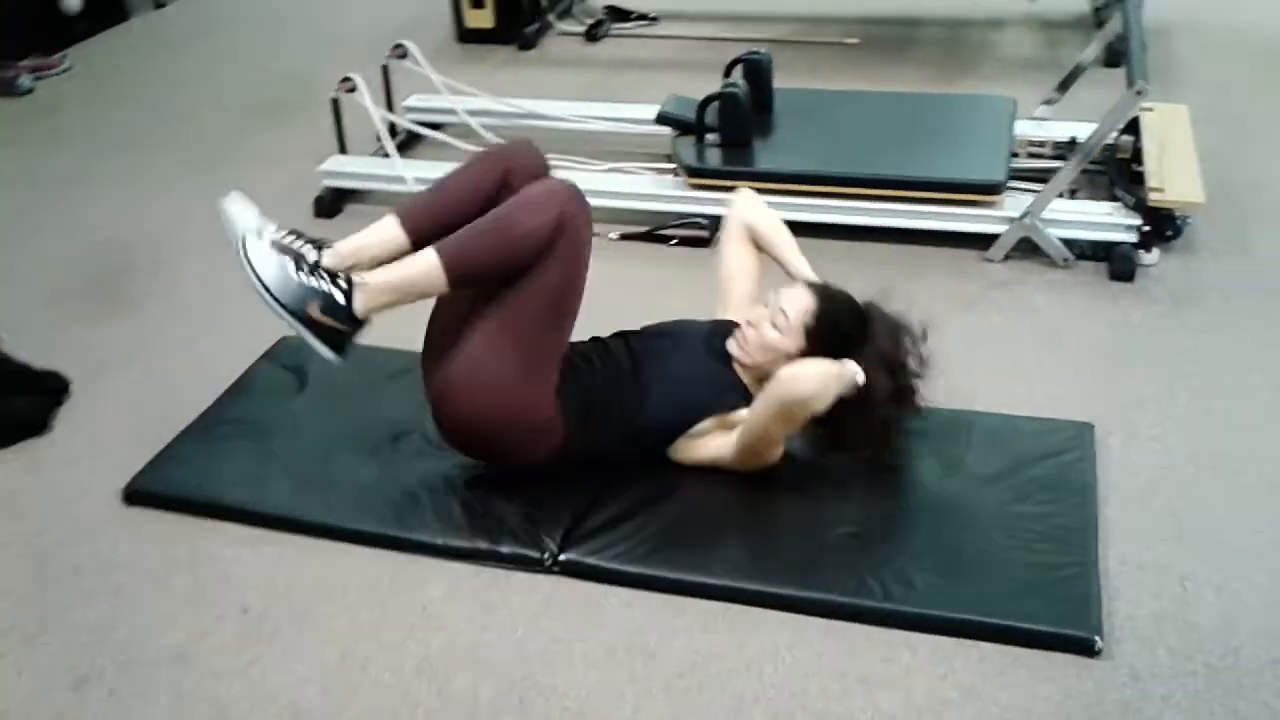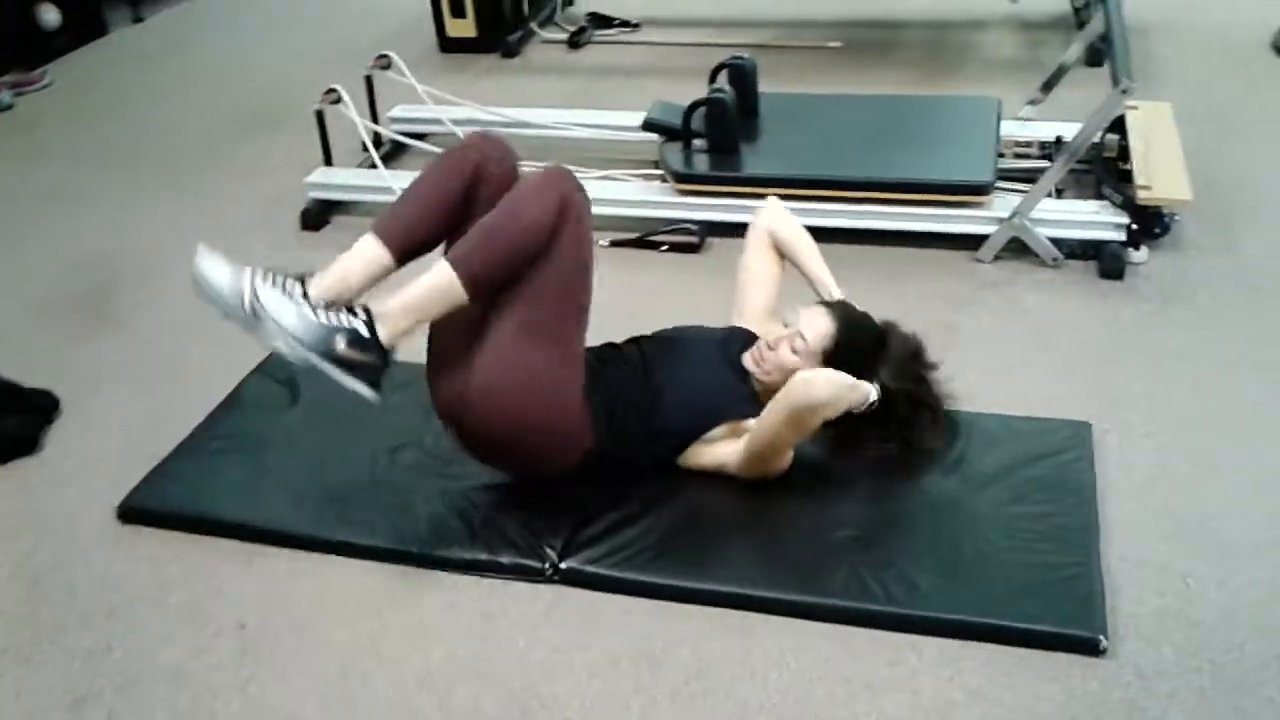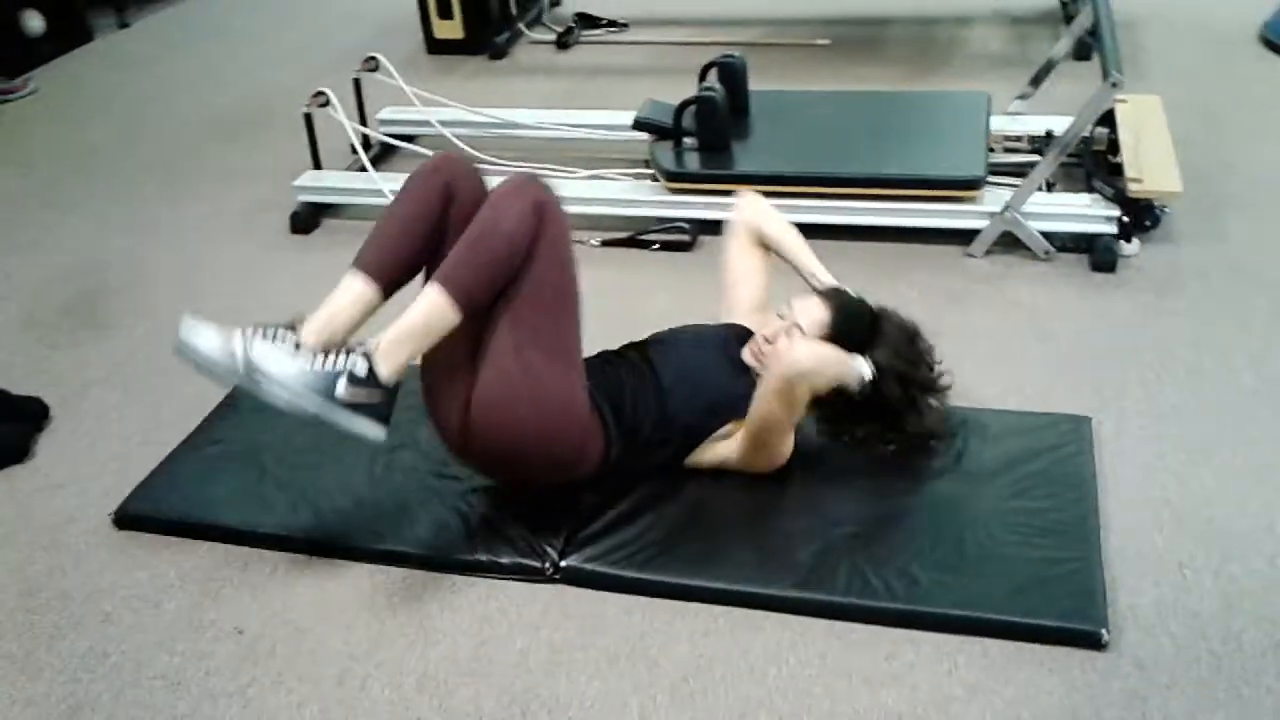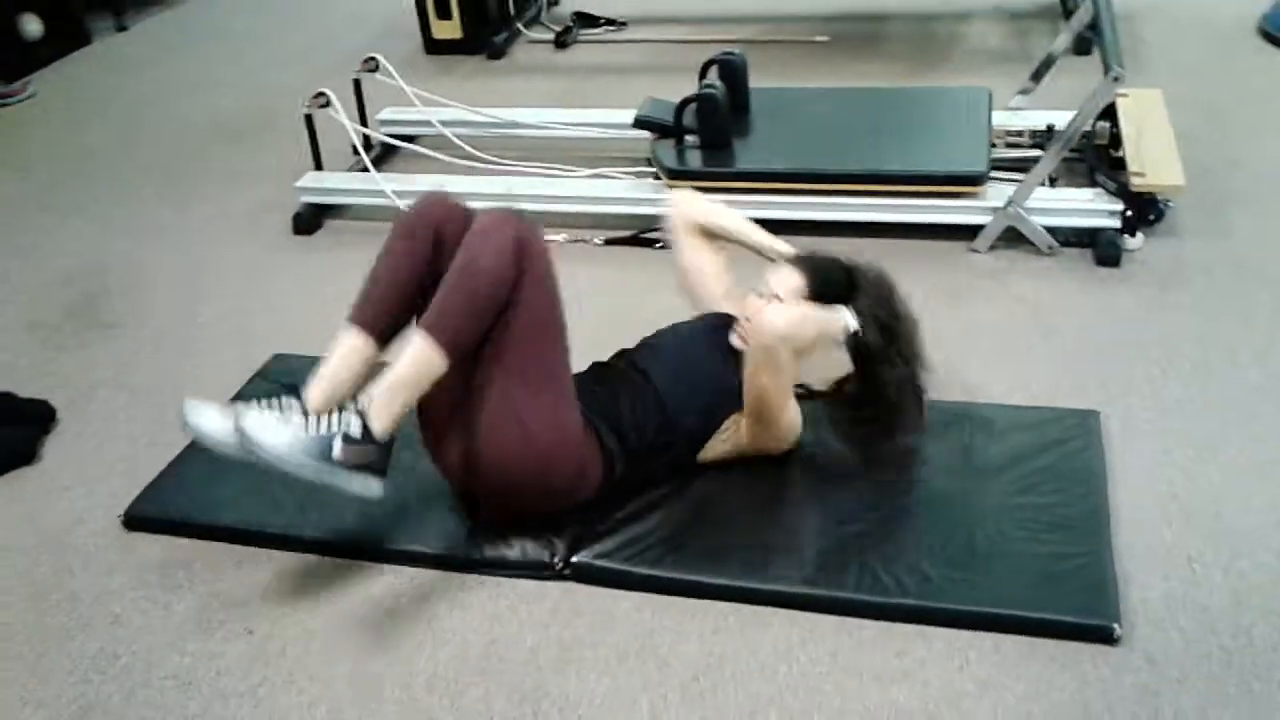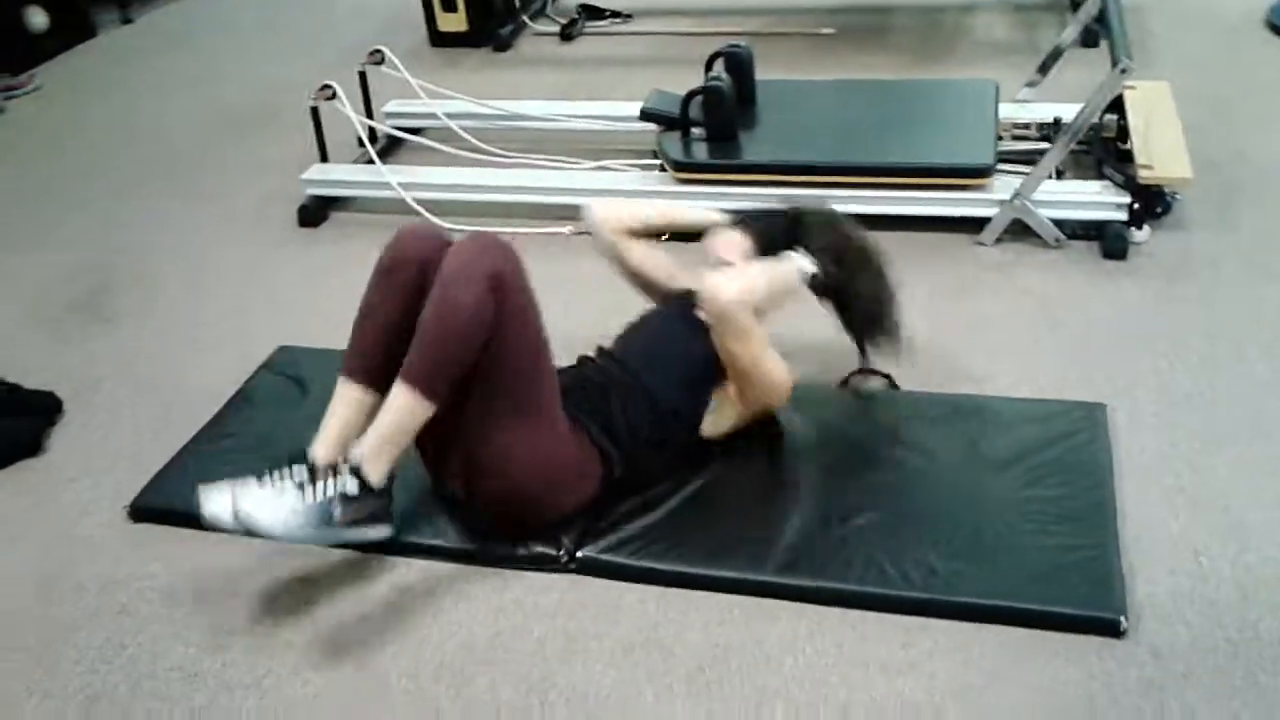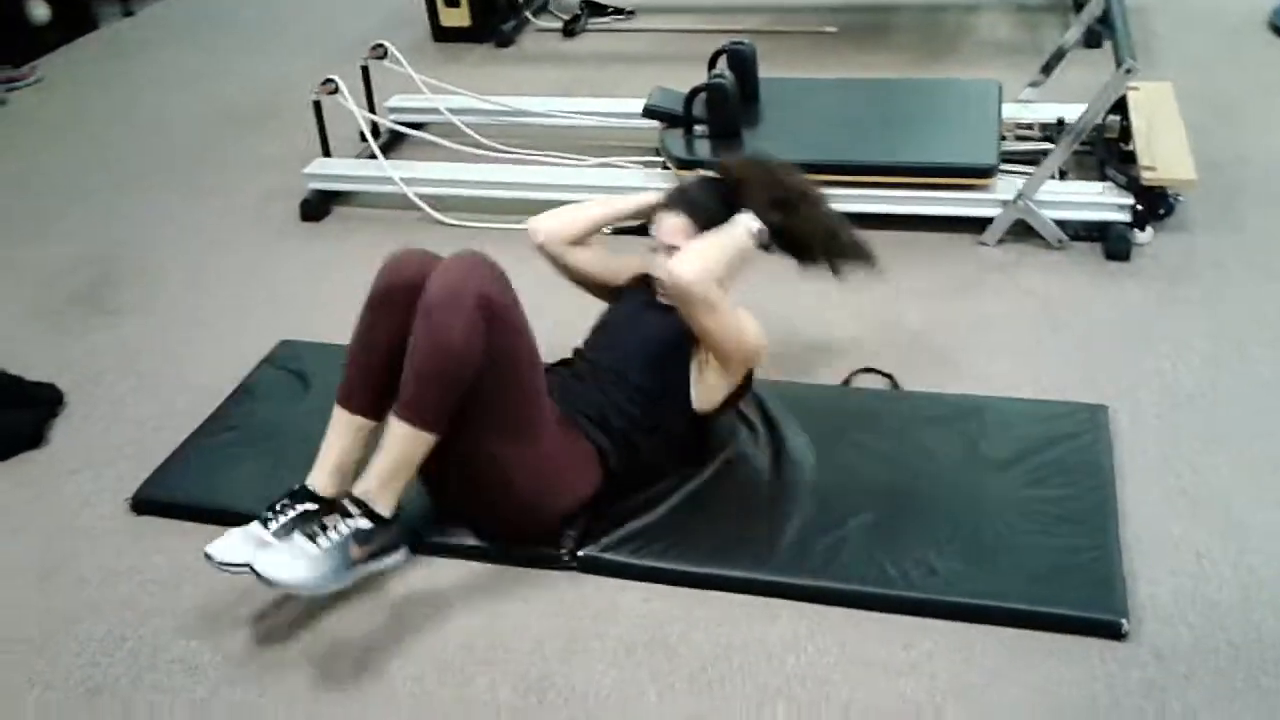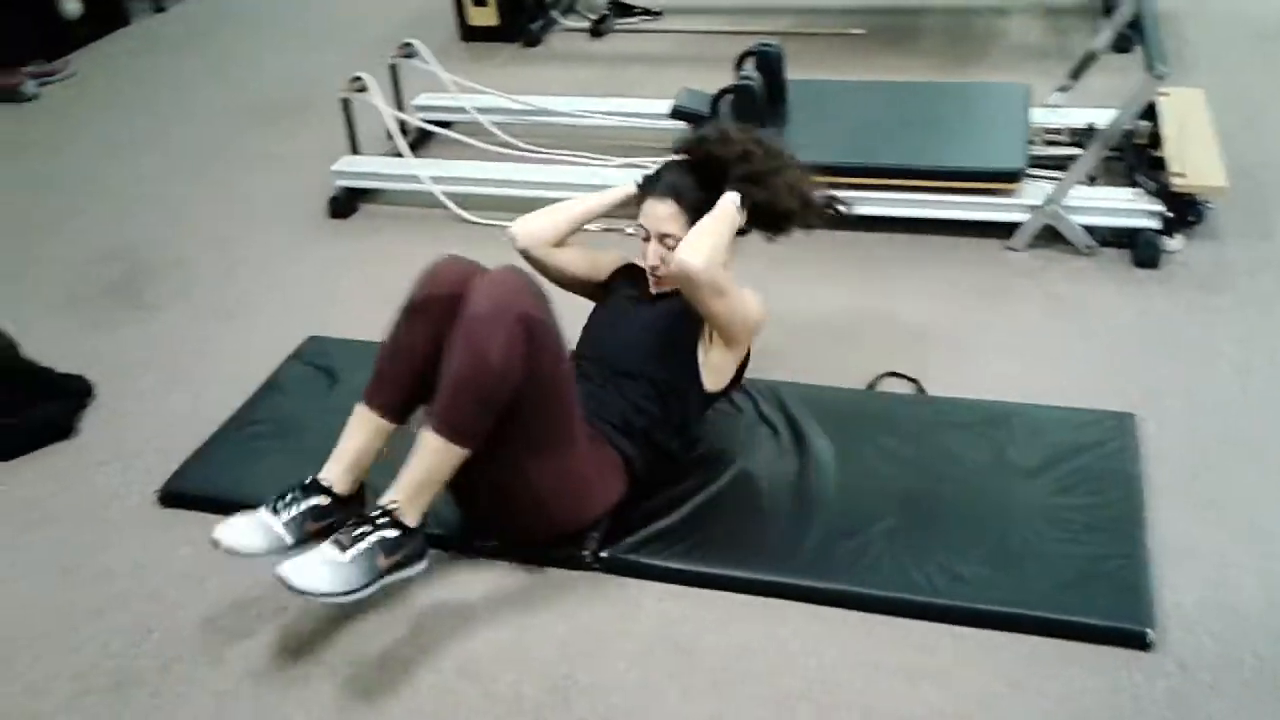
dt=0.1s
person 1, frame 1
left shoulder: (754, 437)
right shoulder: (745, 331)
left elbow: (797, 386)
right elbow: (744, 207)
left wrist: (844, 373)
right wrist: (812, 283)
left hip: (498, 412)
right hip: (480, 366)
left knee: (560, 207)
right knee: (519, 162)
left ankle: (341, 305)
right ankle: (325, 267)
person 1, frame 2
left shoulder: (764, 448)
right shoulder: (752, 332)
left elbow: (811, 395)
right elbow: (774, 220)
left wrist: (858, 390)
right wrist: (833, 296)
left hip: (531, 418)
right hip: (481, 378)
left knee: (557, 190)
right knee: (483, 155)
left ankle: (367, 338)
right ankle: (314, 301)
person 1, frame 3
left shoulder: (764, 441)
right shoulder: (746, 332)
left elbow: (794, 374)
right elbow: (750, 209)
left wrist: (852, 364)
right wrist: (829, 291)
left hip: (536, 431)
right hip: (474, 394)
left knee: (528, 197)
right knee: (451, 175)
left ankle: (369, 378)
right ankle: (305, 347)
person 1, frame 4
left shoulder: (771, 423)
right shoulder: (727, 321)
left elbow: (778, 334)
right elbow: (683, 210)
left wrist: (835, 319)
right wrist: (778, 249)
left hip: (538, 464)
right hip: (481, 429)
left knee: (508, 229)
right knee: (436, 214)
left ankle: (363, 437)
right ankle: (312, 412)
person 1, frame 5
left shoulder: (759, 380)
right shoulder: (694, 301)
left elbow: (725, 293)
right elbow: (602, 218)
left wrist: (789, 266)
right wrist: (721, 223)
left hip: (537, 474)
right hip: (479, 436)
left knee: (484, 260)
right knee: (419, 248)
left ankle: (361, 486)
right ankle: (321, 470)
person 1, frame 6
left shoulder: (736, 340)
right shoulder: (645, 283)
left elbow: (690, 283)
right elbow: (548, 232)
left wrist: (750, 225)
right wrist: (657, 200)
left hip: (556, 470)
right hip: (476, 453)
left knee: (471, 277)
right knee: (410, 271)
left ankle: (369, 519)
right ankle: (318, 501)
person 1, frame 7
left shoulder: (733, 316)
right shoulder: (626, 276)
left elbow: (690, 263)
right elbow: (529, 236)
left wrist: (731, 200)
right wrist: (634, 191)
left hip: (568, 487)
right hip: (491, 447)
left knee: (509, 297)
right knee: (453, 279)
left ankle: (396, 527)
right ankle: (327, 496)
